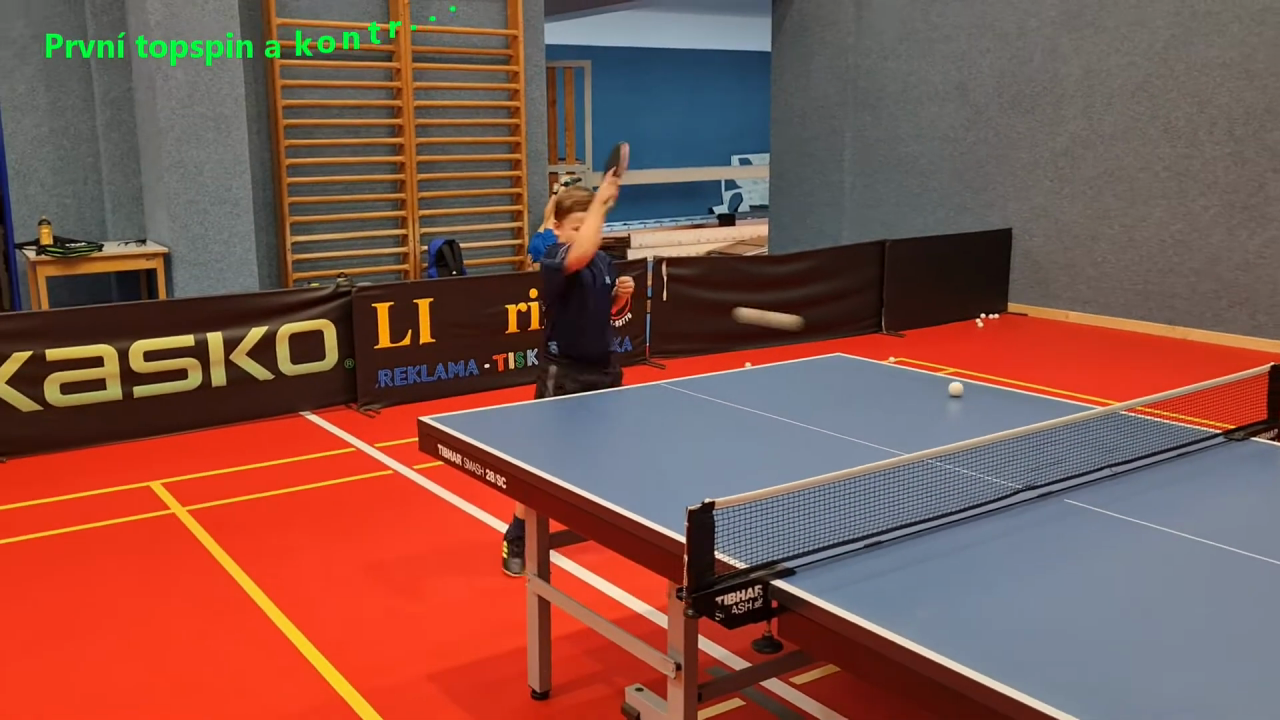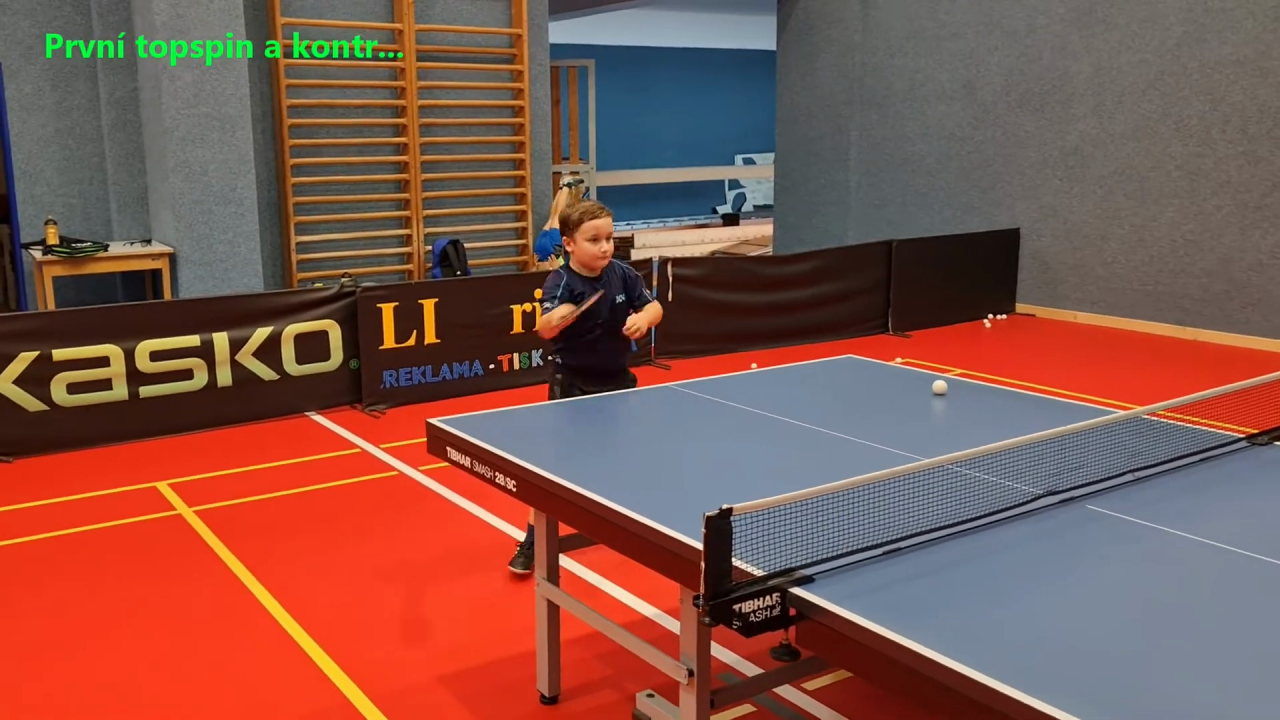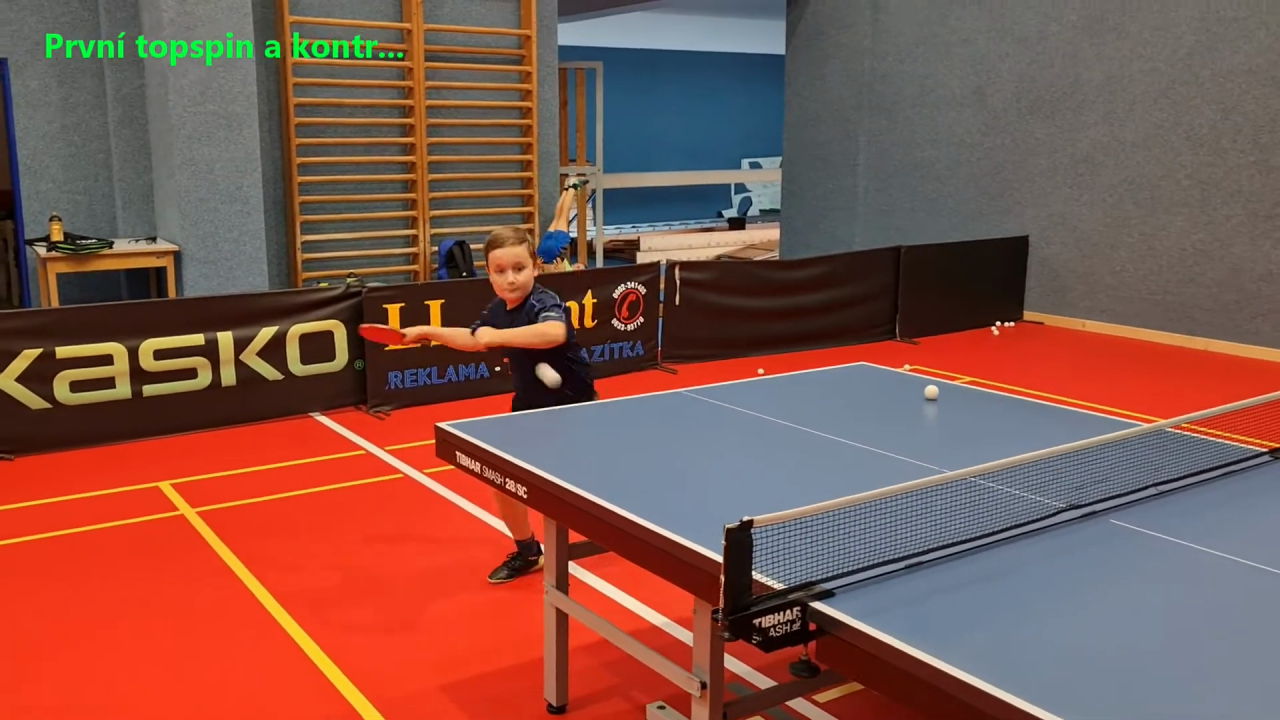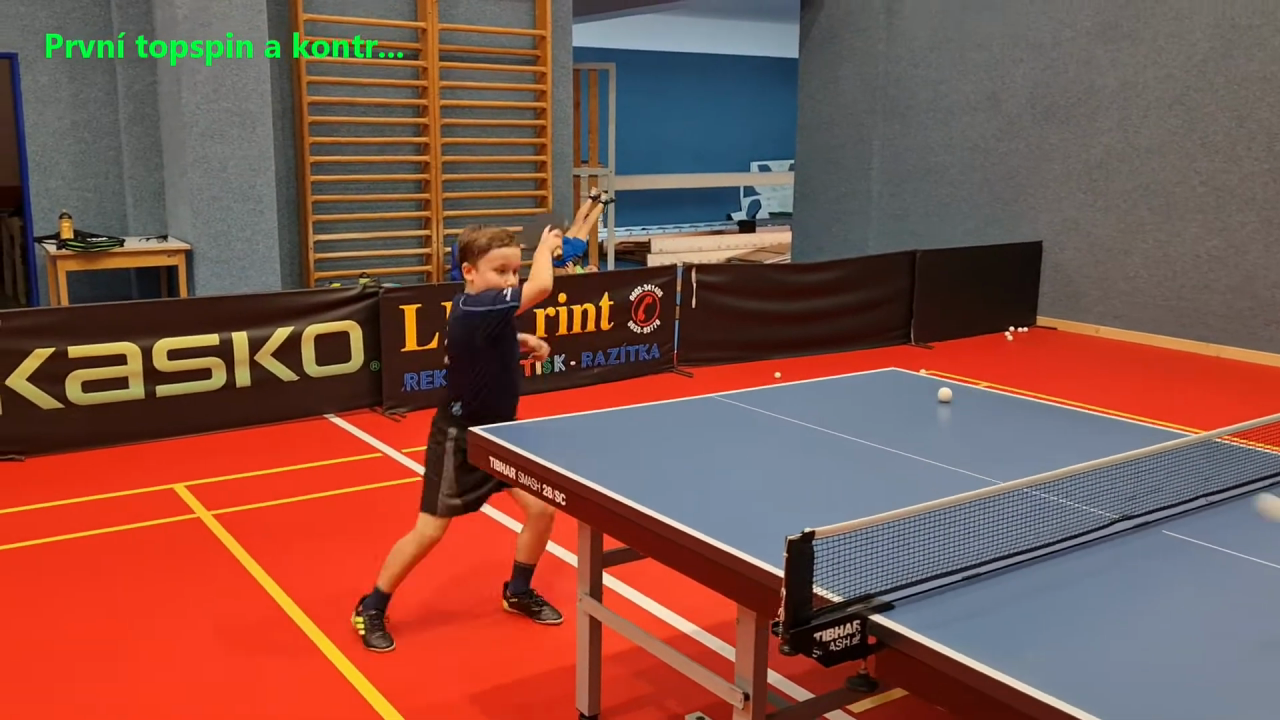
dt=0.4s
person 1, frame 1
left shoulder: (602, 263)
right shoulder: (554, 260)
right elbow: (581, 253)
left wrist: (622, 292)
right wrist: (600, 202)
left hip: (603, 372)
right hip: (562, 374)
right ankle: (517, 537)
person 1, frame 2
left shoulder: (621, 273)
right shoulder: (559, 282)
left elbow: (653, 306)
right elbow: (545, 330)
left wrist: (644, 318)
right wrist: (557, 318)
left hip: (615, 380)
right hip: (573, 383)
right ankle: (531, 542)
person 1, frame 3
left shoulder: (546, 303)
right shoulder: (496, 311)
left elbow: (556, 335)
right elbow: (477, 339)
left wrist: (498, 335)
right wrist: (429, 332)
left hip: (572, 408)
right hip: (529, 407)
right ankle: (527, 551)
person 1, frame 4
left shoulder: (493, 308)
right shoulder: (475, 308)
right elbow: (541, 286)
left wrist: (527, 342)
right wrist: (545, 248)
left hip: (499, 429)
right hip: (461, 436)
left knee: (542, 506)
right knee: (430, 530)
left ankle: (519, 591)
right ankle: (371, 608)
